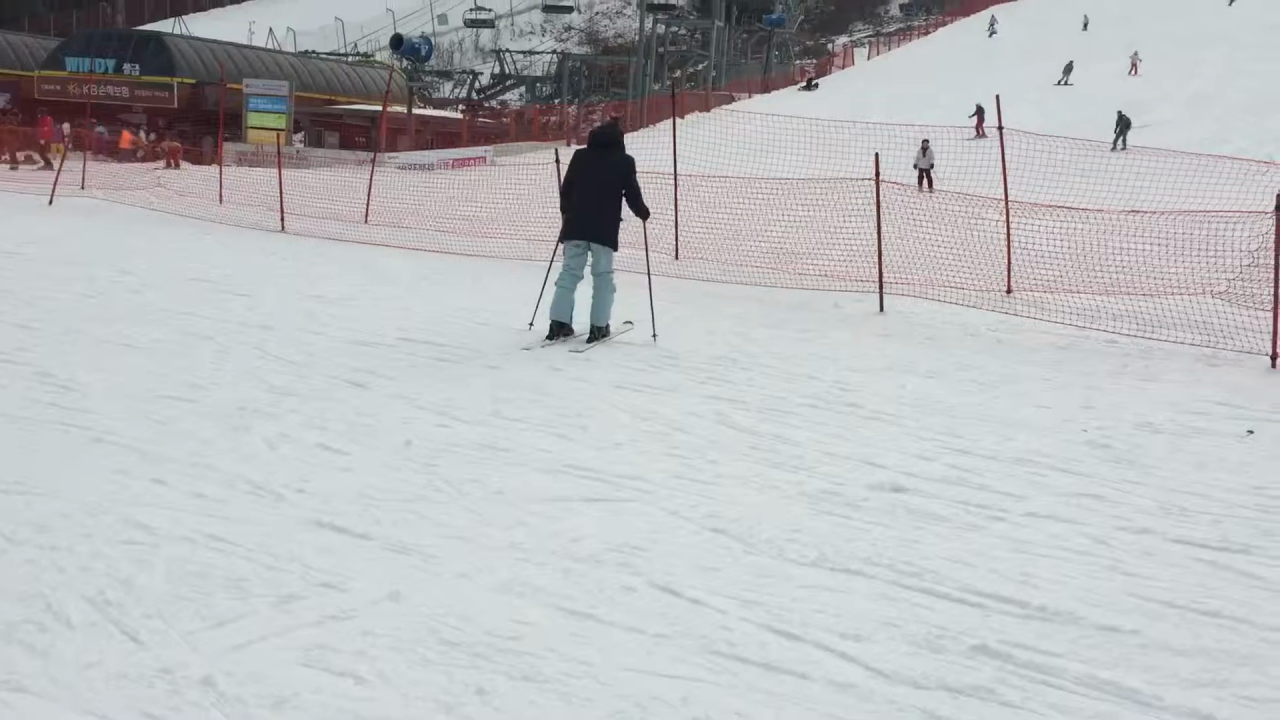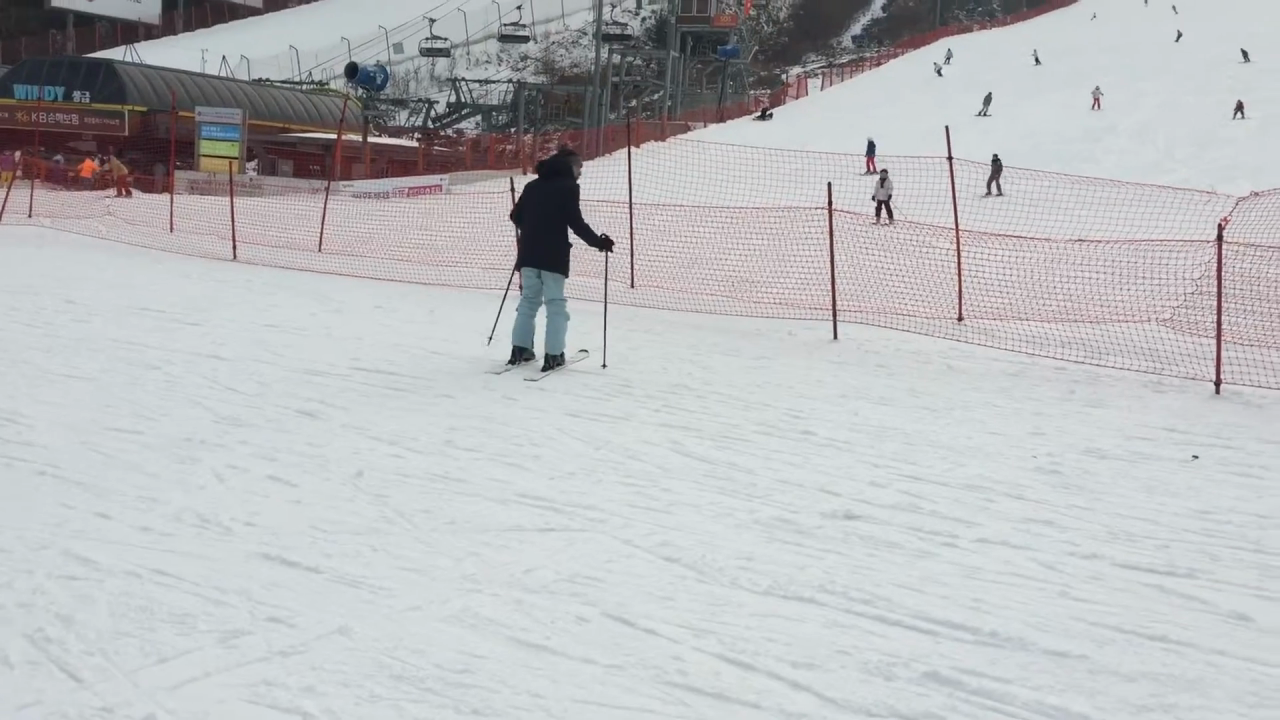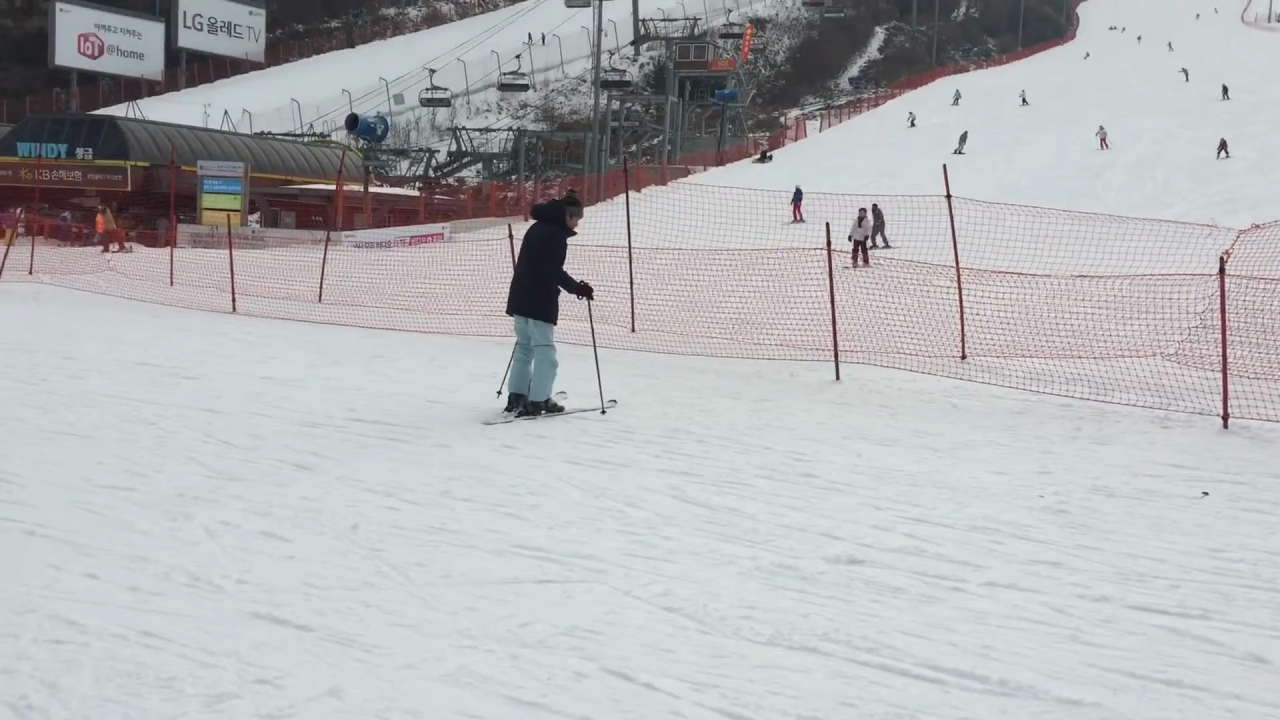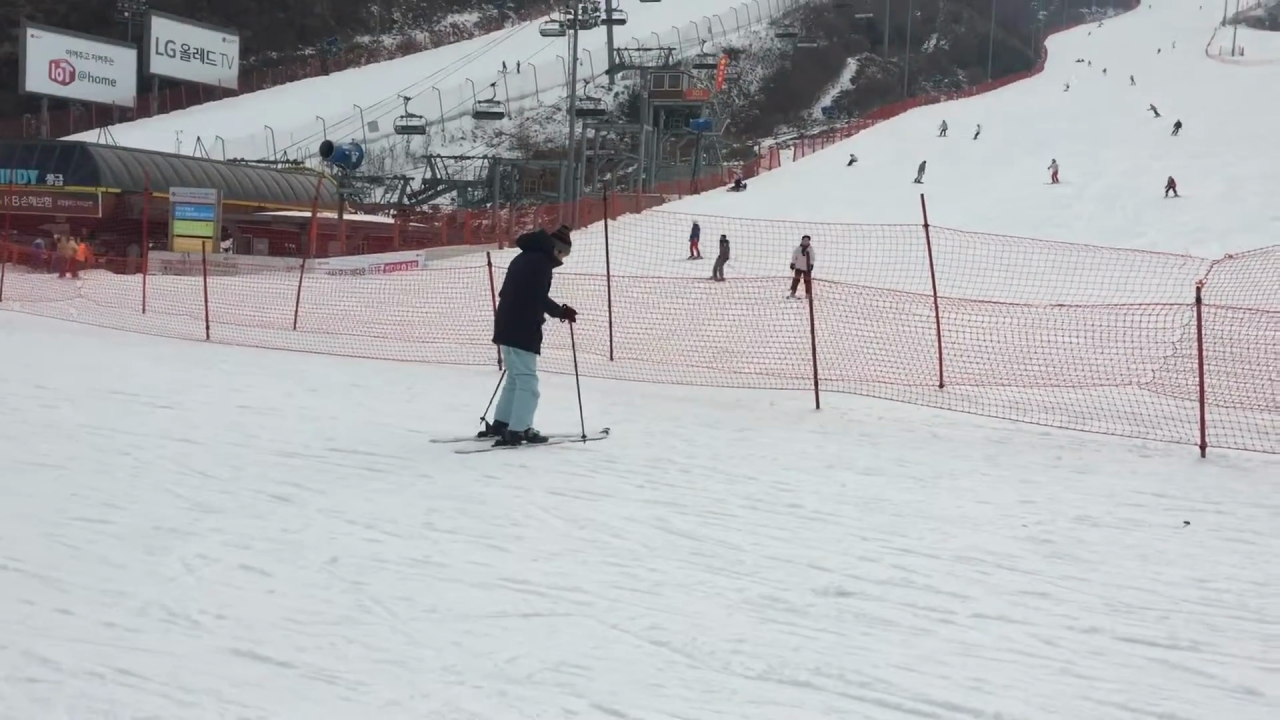
dt=0.7s
person 1, frame 1
left shoulder: (580, 156)
right shoulder: (625, 161)
left elbow: (566, 188)
right elbow: (632, 193)
left wrist: (567, 212)
right wrist: (642, 212)
left hip: (577, 224)
right hip: (605, 227)
left knee: (569, 272)
right knee: (602, 276)
left ankle: (559, 323)
right ankle: (599, 326)
person 1, frame 2
left shoulder: (534, 185)
right shoulder: (568, 186)
left elbow: (516, 214)
right elbow: (575, 222)
right wrist: (598, 242)
left hip: (529, 251)
right hip: (553, 252)
left knee: (529, 299)
right knee: (555, 303)
left ankle: (520, 349)
right ankle: (553, 354)
person 1, frame 3
left shoulder: (537, 228)
right shoulder: (556, 233)
right elbow: (554, 270)
right wrist: (576, 287)
left hip: (521, 296)
right hip: (540, 299)
left knee: (524, 347)
right knee: (544, 350)
left ankle: (517, 396)
right ankle: (538, 400)
person 1, frame 4
left shoulder: (524, 257)
right shoulder: (541, 261)
right elbow: (538, 297)
right wrist: (560, 311)
left hip: (507, 325)
right hip: (522, 328)
left knee: (515, 377)
right knee: (527, 379)
left ankle: (501, 423)
right ankle: (518, 430)
